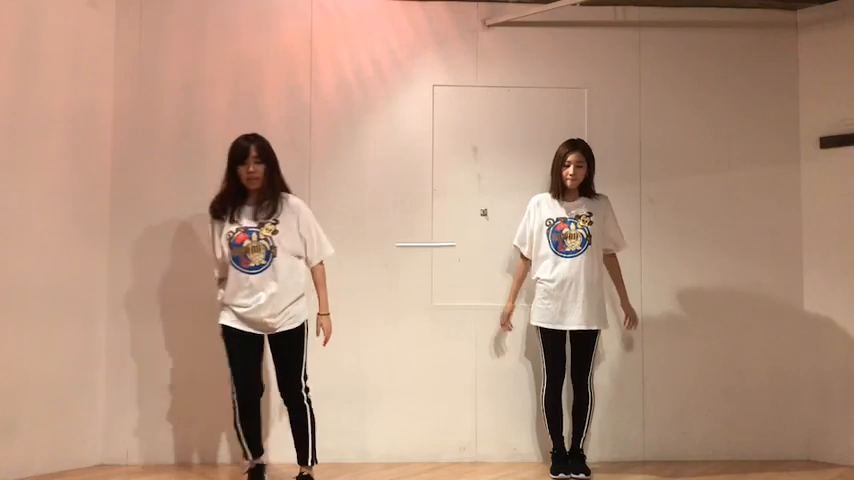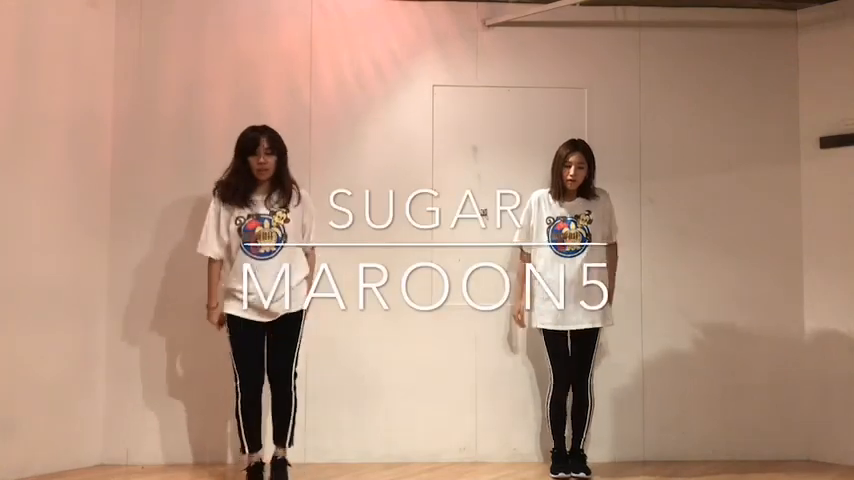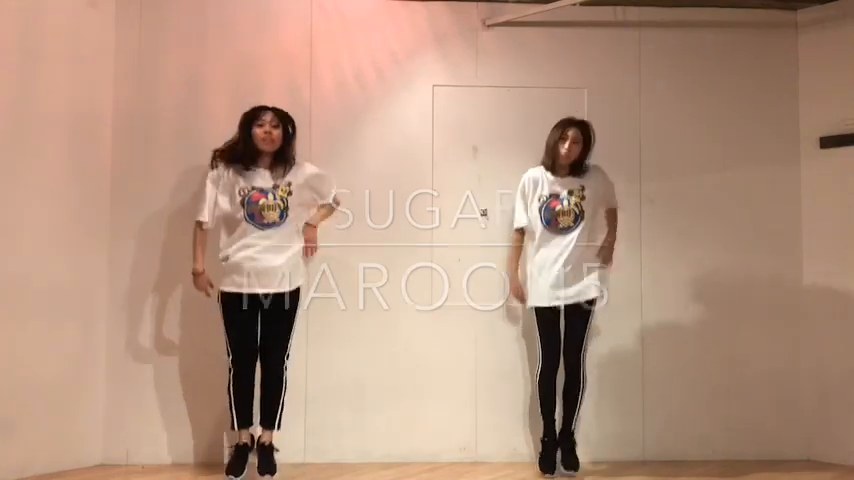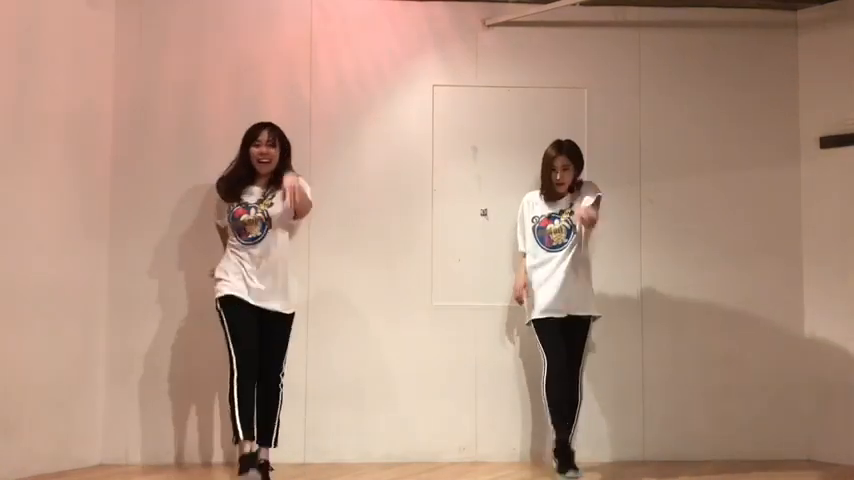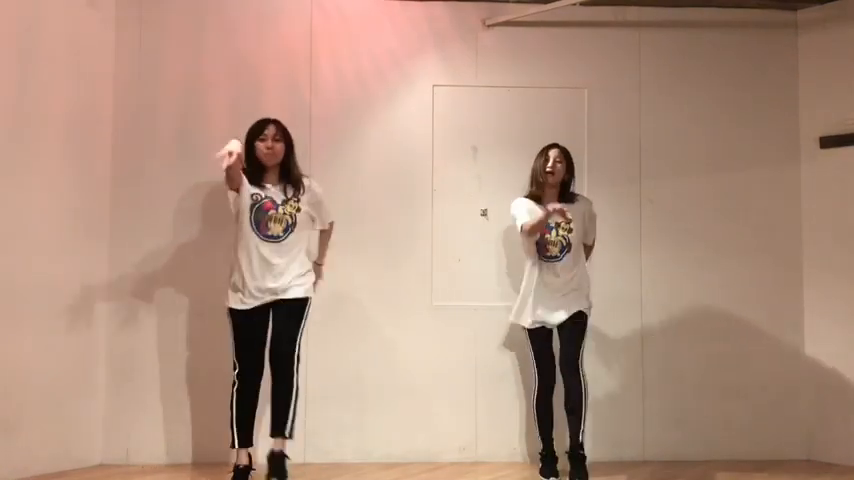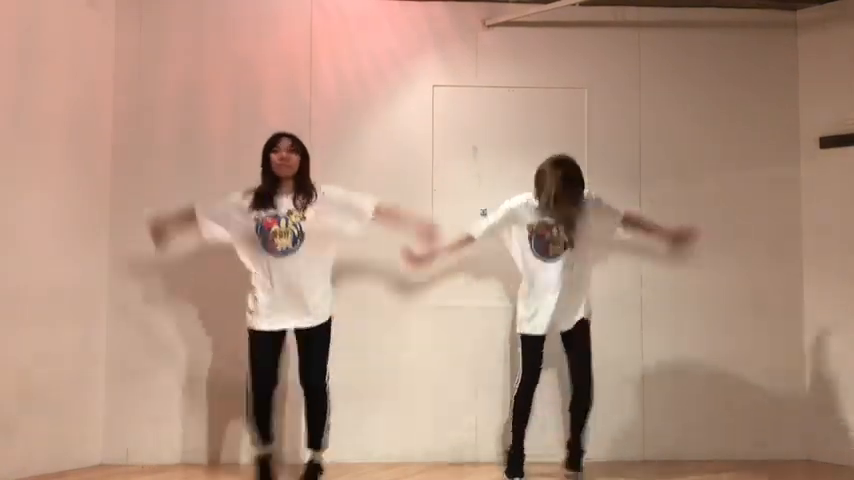
dt=0.5s
person 1, frame 1
left shoulder: (291, 207)
right shoulder: (224, 212)
left elbow: (316, 260)
right elbow: (221, 271)
left wrist: (324, 311)
right wrist: (227, 306)
left hip: (288, 315)
right hip: (239, 318)
left knee: (295, 393)
right knee: (246, 393)
person 1, frame 2
left shoulder: (296, 198)
right shoulder: (226, 198)
left elbow: (308, 249)
right elbow: (216, 254)
left wrist: (306, 290)
right wrist: (213, 302)
left hip: (288, 304)
right hip: (242, 306)
left knee: (283, 379)
right knee: (248, 383)
person 1, frame 3
left shoulder: (300, 174)
right shoulder: (225, 171)
left elbow: (331, 200)
right elbow: (204, 219)
left wrist: (313, 224)
right wrist: (198, 264)
left hip: (284, 281)
right hip: (238, 281)
left knee: (275, 361)
right knee: (241, 360)
left ankle: (266, 440)
right ankle: (243, 440)
person 1, frame 4
left shoulder: (292, 189)
right shoulder: (231, 190)
left elbow: (302, 207)
left wrist: (296, 189)
right wrist: (228, 258)
left hip: (277, 295)
right hip: (236, 290)
left knee: (270, 376)
right knee: (243, 365)
person 1, frame 5
left shoulder: (306, 189)
right shoulder: (244, 183)
left elbow: (325, 224)
right elbow: (231, 180)
left wrist: (319, 261)
right wrist: (235, 158)
left hip: (292, 289)
right hip: (246, 293)
left knee: (284, 355)
right knee: (246, 372)
left ankle: (278, 449)
person 1, frame 6
left shoulder: (322, 200)
right shoulder: (251, 202)
left elbow: (370, 208)
right elbow: (206, 214)
left wrist: (415, 223)
right wrist: (168, 223)
left hip: (313, 309)
right hip: (266, 311)
left knee: (313, 384)
right knee: (262, 386)
right ankle: (264, 451)
person 2, frame 1
left shoulder: (600, 205)
right shoulder: (540, 204)
left elbow: (609, 255)
right elbow: (525, 256)
left wrist: (625, 302)
right wrist: (511, 301)
left hip: (587, 308)
right hip: (549, 307)
left knee: (582, 381)
right knee: (553, 381)
left ankle: (577, 452)
right ankle: (557, 452)
person 2, frame 2
left shoulder: (600, 201)
right shoulder: (539, 201)
left elbow: (610, 246)
right elbow: (525, 251)
left wrist: (610, 288)
right wrist: (520, 298)
left hip: (588, 307)
right hip: (550, 307)
left knee: (582, 380)
right knee: (561, 380)
right ankle: (559, 452)
person 2, frame 3
left shoulder: (594, 177)
right shoulder: (533, 178)
left elbow: (611, 211)
right elbow: (520, 228)
left wrist: (608, 245)
right wrist: (513, 273)
left hip: (582, 282)
right hip: (544, 284)
left knee: (574, 362)
right knee: (549, 362)
left ankle: (567, 438)
right ankle: (549, 439)
person 2, frame 4
left shoulder: (588, 193)
right shoulder: (531, 201)
left elbow: (592, 216)
left wrist: (586, 212)
right wrist: (520, 276)
left hip: (577, 298)
right hip: (544, 299)
left knee: (572, 373)
right knee: (554, 365)
left ankle: (564, 446)
right ankle: (560, 444)
person 2, frame 5
left shoulder: (582, 206)
right shoulder: (523, 206)
right elbow: (528, 231)
right wrist: (548, 214)
left hip: (573, 302)
right hip: (536, 305)
left knee: (571, 368)
right knee: (544, 379)
left ankle: (576, 449)
right ankle: (547, 453)
person 2, frame 6
left shoulder: (588, 206)
right shoulder: (520, 208)
left elbow: (623, 219)
right elbow: (478, 232)
left wrist: (666, 233)
right wrist: (432, 253)
left hip: (575, 310)
right hip: (534, 310)
left knee: (583, 383)
right knee: (528, 381)
left ankle: (575, 449)
right ankle: (515, 452)
